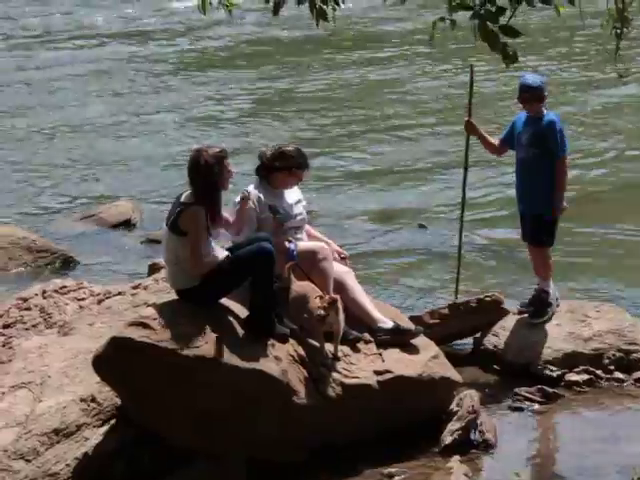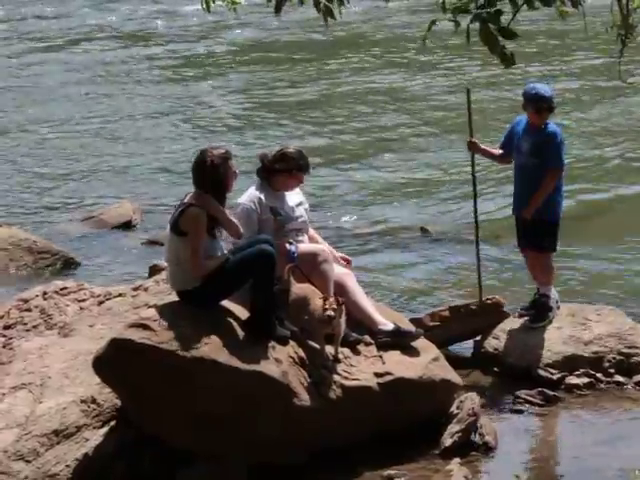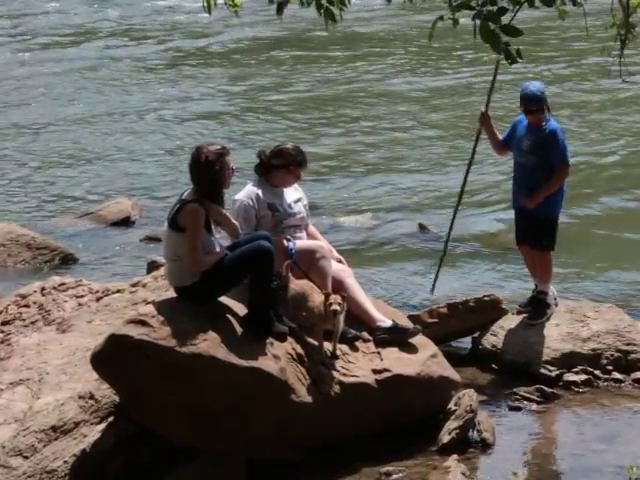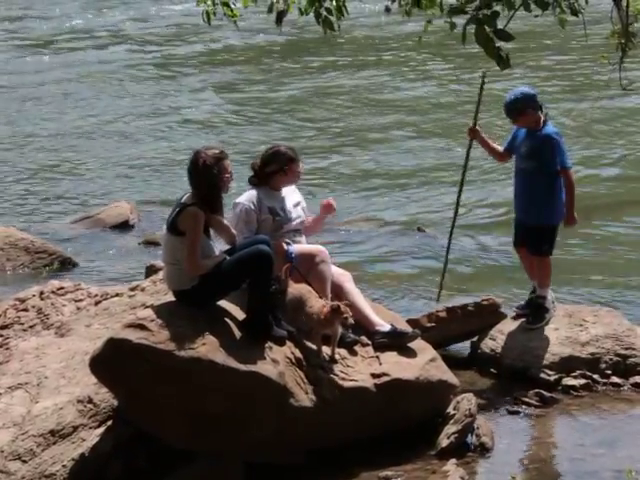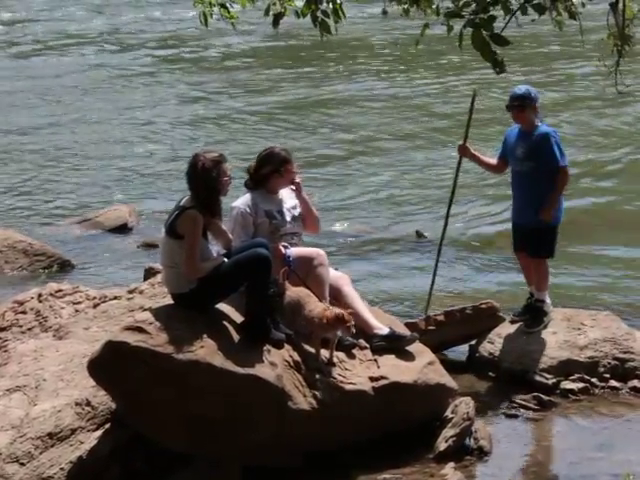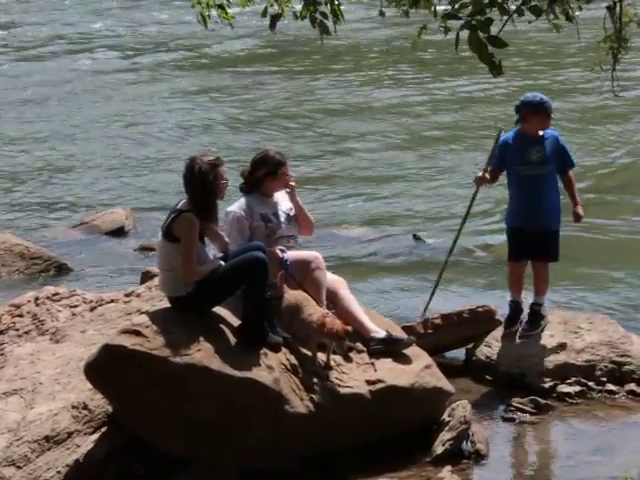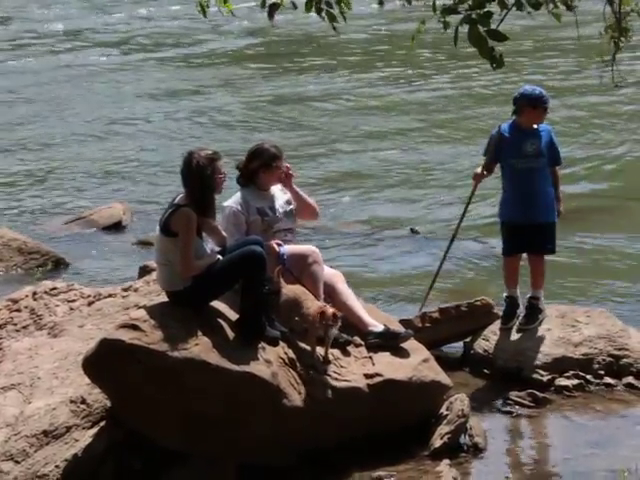
dt=0.5s
person 1, frame 1
left shoulder: (551, 123)
right shoulder: (519, 121)
left elbow: (562, 163)
right elbow: (498, 149)
left wrist: (559, 199)
right wrist: (477, 133)
left hip: (546, 200)
right hip: (526, 199)
left knee: (540, 248)
right knee: (532, 246)
left ankle: (548, 296)
right ankle: (542, 290)
person 1, frame 2
left shoulder: (552, 135)
right shoulder: (518, 125)
left elbow: (554, 176)
right elbow: (506, 157)
left wrist: (533, 205)
right wrist: (480, 150)
left hip: (545, 207)
right hip: (522, 204)
left knee: (541, 254)
right knee: (527, 252)
left ankle: (548, 300)
right ankle: (542, 293)
person 1, frame 3
left shoulder: (553, 132)
right shoulder: (519, 123)
left elbow: (563, 171)
right elbow: (501, 149)
left wrist: (537, 197)
right wrist: (487, 126)
left hip: (544, 205)
right hip: (522, 202)
left knee: (541, 250)
right knee: (525, 247)
left ankle: (546, 297)
right ankle: (540, 290)
person 1, frame 4
left shoulder: (549, 137)
right shoulder: (521, 132)
left elbow: (567, 174)
right elbow: (502, 156)
left wrist: (569, 210)
right wrist: (480, 138)
left hip: (545, 210)
right hip: (524, 208)
left knee: (540, 255)
right knee: (522, 249)
left ankle: (545, 302)
right ankle: (537, 293)
person 1, frame 5
left shoulder: (546, 136)
right shoulder: (512, 135)
left elbow: (563, 173)
right elbow: (499, 167)
left wrist: (552, 206)
right wrist: (472, 155)
left hip: (543, 212)
right hip: (521, 211)
left knee: (538, 258)
right knee: (523, 255)
left ankle: (542, 305)
right ankle: (534, 298)
person 1, frame 6
left shoulder: (553, 139)
right shoulder: (508, 142)
left elbow: (566, 173)
right elbow: (494, 174)
left wrist: (576, 203)
right wrist: (483, 178)
left hip: (547, 217)
right hip: (517, 217)
left knee: (540, 263)
right knee: (515, 263)
left ankle: (538, 309)
right ankle: (515, 306)
person 1, frame 7
left shoulder: (546, 133)
right shoulder: (503, 134)
left elbow: (553, 168)
right elbow: (489, 165)
left wrist: (558, 199)
right wrist: (480, 173)
left hip: (542, 210)
right hip: (512, 211)
left knee: (537, 257)
right knee: (510, 257)
left ankle: (535, 303)
right ankle: (512, 301)
person 2, frame 1
left shoulder: (292, 192)
right shoulder: (252, 199)
left wrist: (329, 243)
left hip: (303, 258)
left knee: (344, 273)
right knee: (320, 251)
left ankle: (381, 324)
person 2, frame 2
left shoulder: (295, 194)
right shoulder: (251, 202)
left wrist: (333, 252)
left hip: (306, 260)
left knee: (345, 276)
right knee: (321, 253)
left ankle: (382, 327)
person 2, frame 3
left shoulder: (293, 190)
right shoulder: (248, 198)
left elbow: (306, 226)
left wrist: (332, 250)
left hip: (303, 257)
left knee: (343, 272)
right knee: (318, 249)
left ankle: (379, 324)
person 2, frame 4
left shoulder: (291, 192)
right shoulder: (248, 202)
left elbow: (304, 228)
left wrist: (322, 215)
right wrist: (275, 247)
left hip: (301, 261)
left knee: (342, 277)
right knee: (319, 253)
left ankle: (379, 328)
person 2, frame 5
left shoulder: (289, 194)
right shoulder: (245, 206)
left elbow: (314, 228)
left wrist: (301, 197)
right wrist: (270, 249)
left hip: (302, 264)
left knee: (341, 280)
right knee: (317, 256)
left ankle: (377, 331)
person 2, frame 6
left shoulder: (283, 197)
right shoulder: (240, 210)
left elbow: (308, 230)
left wrist: (295, 200)
right wrist: (267, 253)
left hip: (297, 267)
left knee: (337, 284)
right knee: (314, 259)
left ankle: (374, 334)
person 2, frame 7
left shoulder: (281, 190)
right shoulder: (237, 204)
left elbow: (313, 214)
left wrist: (291, 187)
left hip: (295, 261)
left knee: (335, 277)
right knee: (311, 253)
left ankle: (372, 328)
person 3, frame 1
left shoulder: (194, 198)
right shoulder: (194, 211)
left elbow: (232, 227)
right elbow: (196, 266)
left wrist: (242, 208)
right wrist: (226, 258)
left hip: (197, 278)
right hip: (194, 288)
left knee: (262, 240)
right knee: (263, 253)
left ankle: (270, 313)
right ankle: (260, 322)
person 3, frame 2
left shoulder: (203, 201)
right shoulder: (196, 213)
left elbow: (237, 233)
right elbow: (197, 267)
left wrist: (218, 211)
right wrist: (226, 259)
left hip: (202, 277)
right hip: (195, 289)
left knee: (265, 242)
right knee: (264, 256)
left ankle: (270, 315)
right ankle: (261, 324)
person 3, frame 3
left shoulder: (199, 196)
right shoulder: (194, 209)
left elbow: (235, 233)
right elbow: (195, 263)
left wrist: (220, 215)
right wrist: (223, 254)
left hip: (199, 274)
right hip: (192, 285)
left knee: (263, 238)
right knee: (263, 252)
left ankle: (269, 311)
right ankle: (259, 320)
person 3, frame 4
left shoulder: (199, 201)
right shoulder: (194, 212)
left elbow: (231, 239)
right elbow: (193, 267)
left wrist: (217, 220)
right wrist: (221, 258)
left hip: (197, 279)
right hip: (191, 289)
left knee: (262, 242)
right knee: (262, 256)
left ankle: (268, 315)
right ankle: (257, 324)
person 3, frame 5
left shoulder: (196, 204)
right shoulder: (193, 215)
left elbow: (227, 243)
right elbow: (192, 270)
left wrist: (213, 222)
right wrist: (220, 260)
left hip: (195, 281)
right hip: (189, 292)
left knee: (260, 245)
right knee: (260, 259)
left ankle: (267, 318)
right ankle: (256, 327)
person 3, frame 6
left shoulder: (192, 207)
right shoulder: (189, 218)
left elbow: (224, 246)
right elbow: (189, 274)
right wrist: (216, 263)
left hip: (192, 285)
right hip: (186, 295)
left knee: (257, 248)
right knee: (257, 262)
left ankle: (265, 322)
right ankle: (253, 331)
person 3, frame 7
left shoulder: (189, 201)
right shoulder: (186, 213)
left elbow: (221, 240)
right elbow: (187, 268)
right wrist: (214, 257)
left hip: (189, 280)
right hip: (184, 290)
left knee: (255, 243)
right knee: (254, 256)
left ankle: (262, 317)
right ankle: (251, 326)
